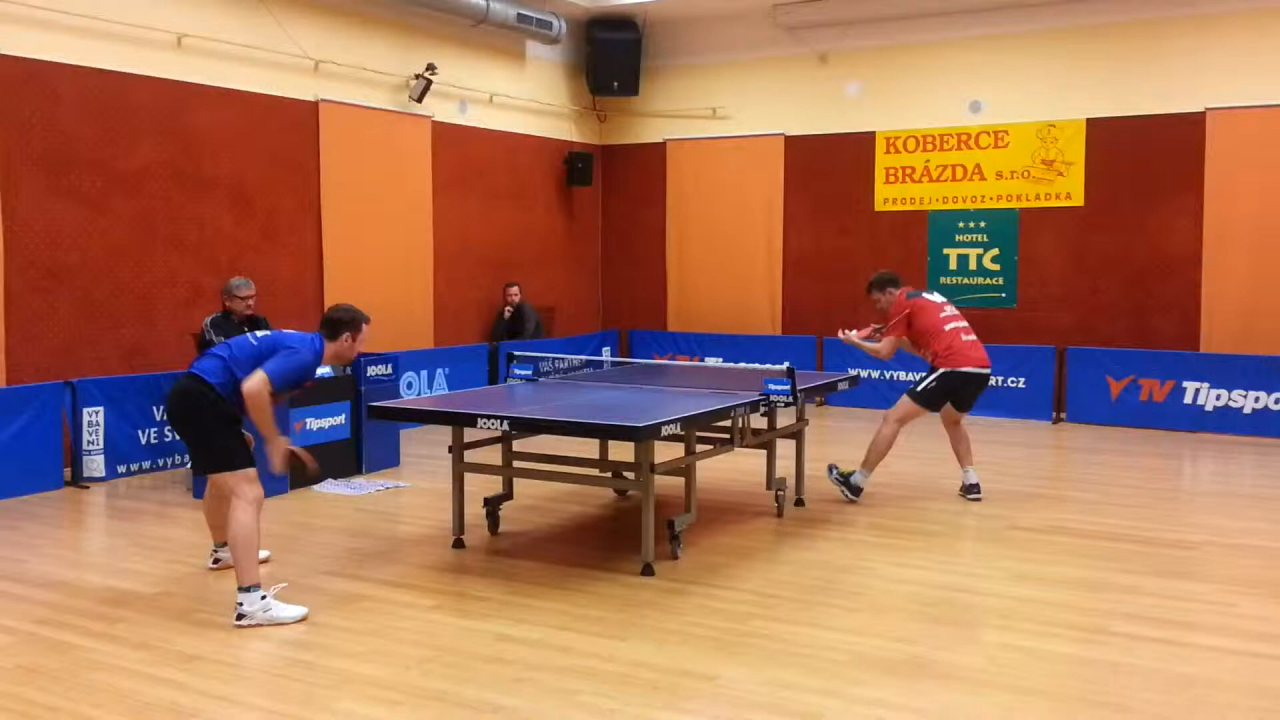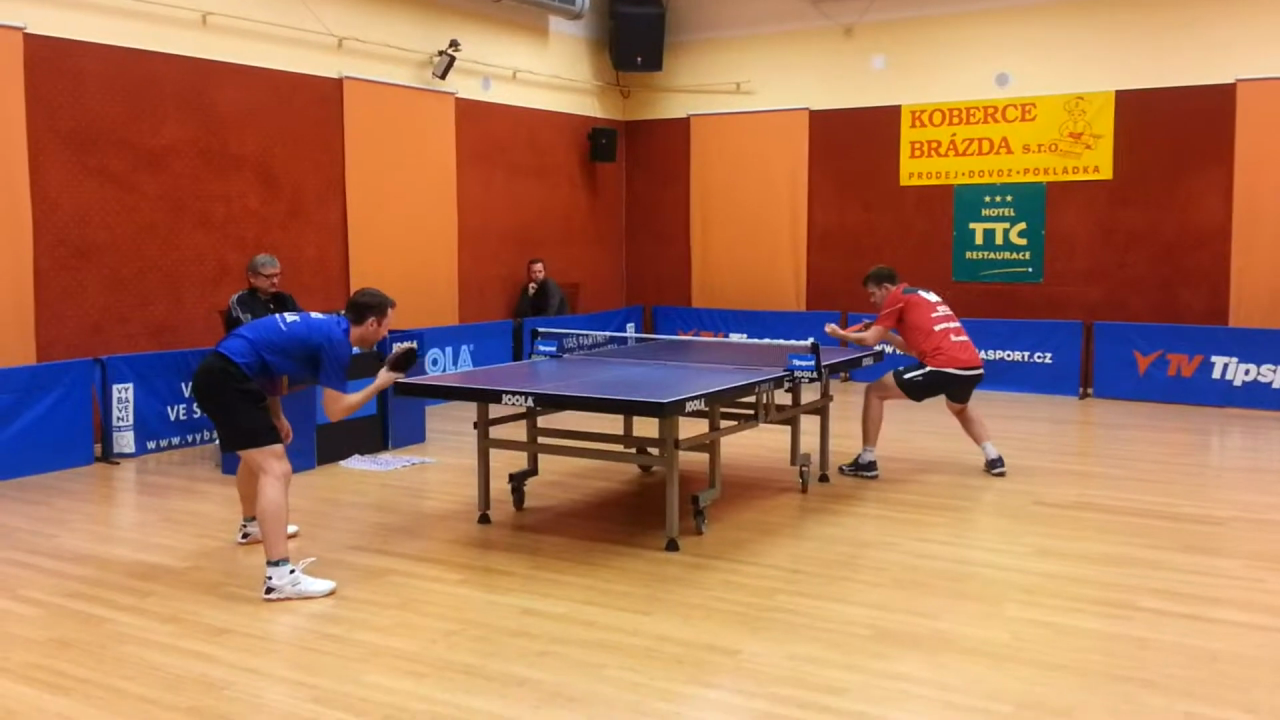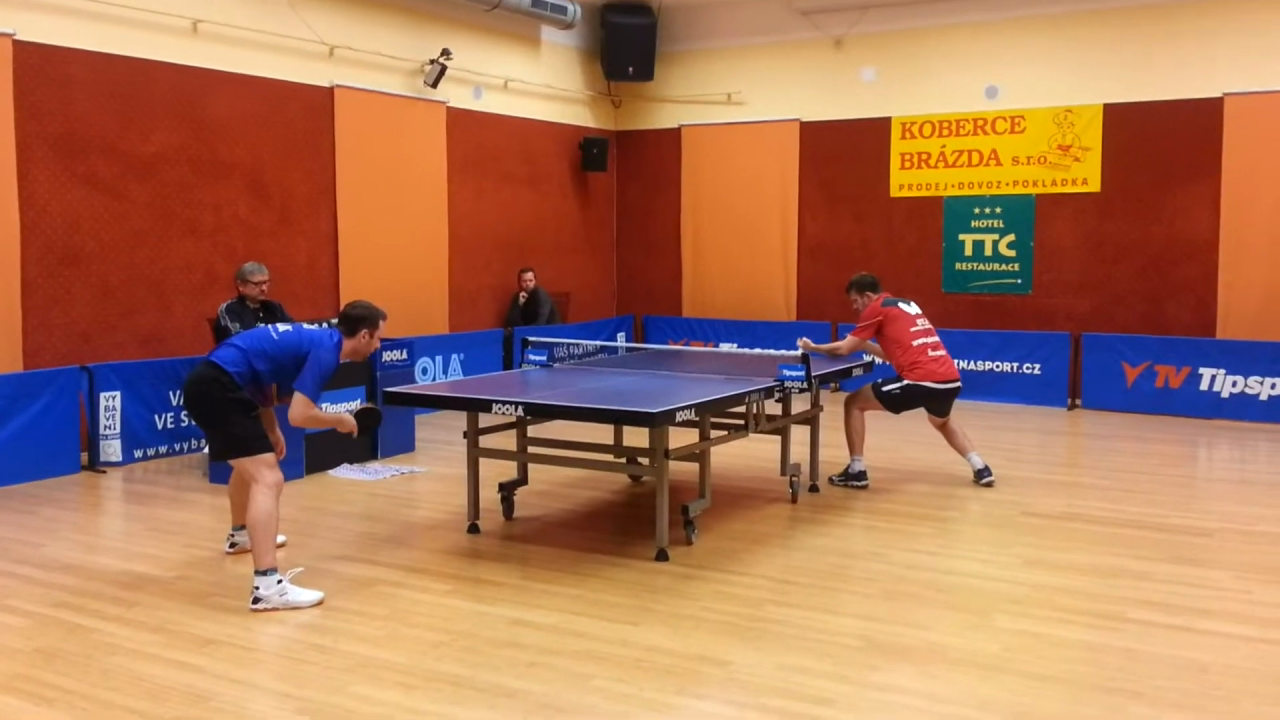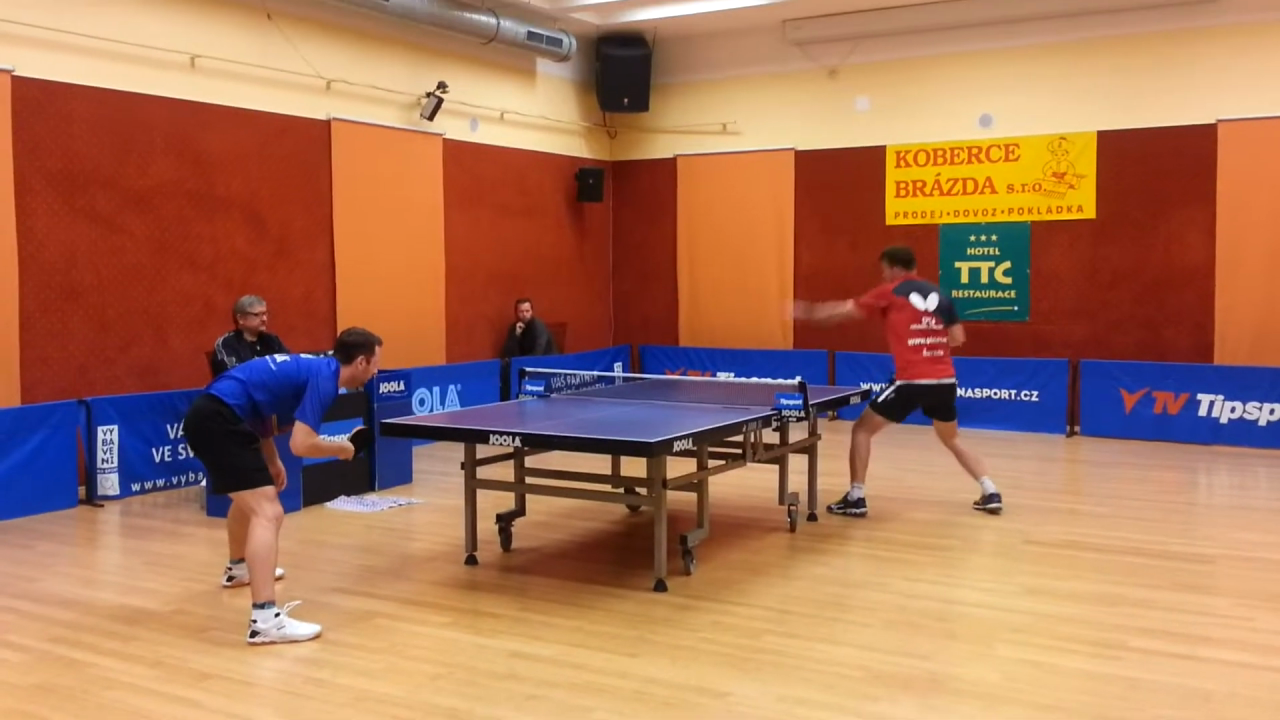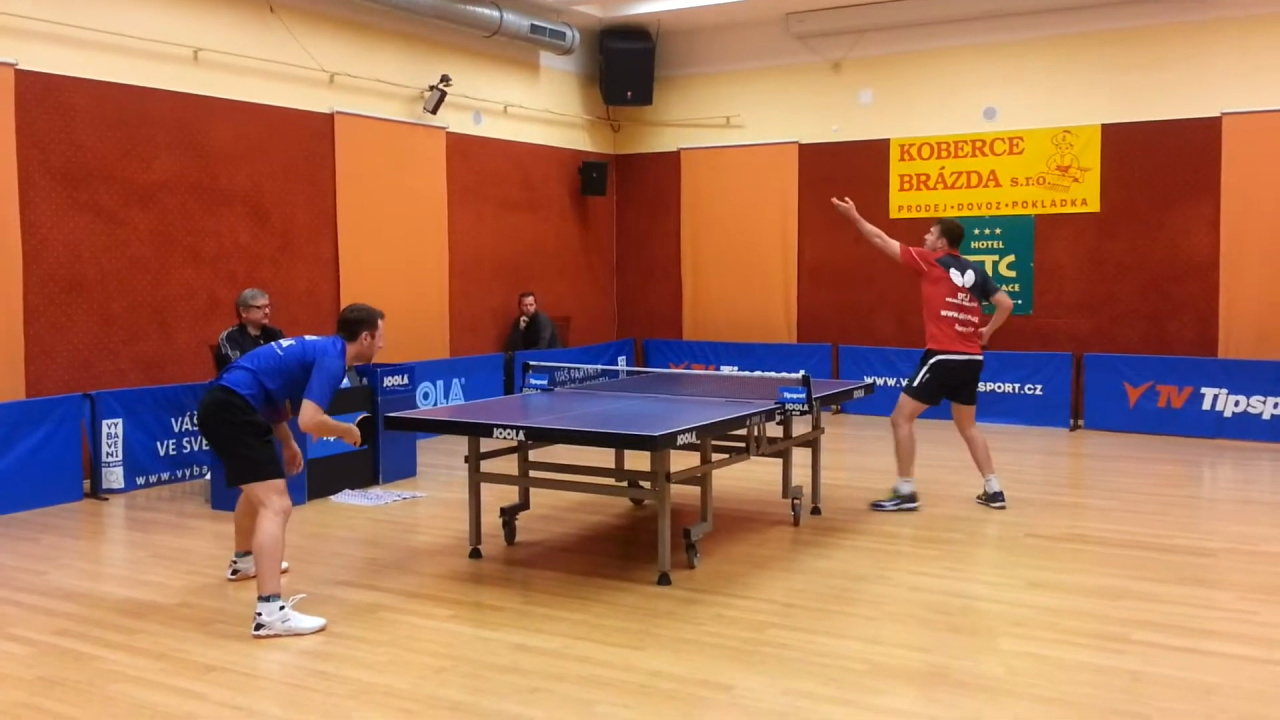
dt=0.5s
person 1, frame 1
left shoulder: (301, 344)
right shoulder: (304, 353)
right elbow: (252, 388)
left wrist: (236, 432)
right wrist: (274, 440)
left hip: (191, 393)
right hip: (203, 399)
left knee: (222, 478)
right knee: (248, 494)
left ankle: (223, 551)
right ankle: (250, 602)
person 1, frame 2
left shoulder: (325, 327)
right shoulder: (336, 339)
right elbow: (336, 410)
left wrist: (276, 417)
right wrist: (379, 385)
left hip: (219, 372)
right hip: (228, 378)
left knee: (255, 454)
right knee: (275, 471)
left ankle: (252, 525)
right ankle: (280, 576)
person 1, frame 3
left shoulder: (317, 337)
right shoulder: (326, 349)
right elbow: (300, 415)
left wrist: (271, 430)
right wrist: (341, 420)
left hip: (208, 381)
right hip: (219, 388)
left knee: (249, 463)
right knee: (267, 480)
left ankle: (241, 534)
right ankle: (267, 586)
person 1, frame 4
left shoulder: (313, 367)
right shoulder: (324, 378)
right elbow: (302, 444)
left wrist: (272, 461)
right wrist: (341, 448)
left hip: (208, 414)
right hip: (220, 420)
left knee: (248, 496)
right knee: (267, 513)
left ankle: (238, 567)
right ankle: (265, 619)
person 1, frame 5
left shoulder: (319, 347)
right shoulder: (332, 359)
right elbow: (309, 420)
left wrist: (287, 443)
right wrist: (346, 431)
left hip: (221, 403)
right hip: (233, 410)
left knee: (258, 488)
right knee: (275, 505)
left ankle: (243, 560)
right ankle: (270, 612)
person 2, frame 1
left shoulder: (902, 302)
right shoulder: (930, 299)
left elbow: (885, 352)
left wrist: (855, 341)
right wrist: (891, 336)
left hip: (954, 368)
right hip: (980, 368)
left knee: (894, 418)
right knee: (952, 421)
left ankle: (856, 482)
right ankle: (971, 482)
person 2, frame 2
left shoulder: (897, 297)
right shoulder: (923, 297)
left elbow: (870, 340)
left wrist: (841, 334)
right wrist: (882, 331)
left hip: (943, 367)
right hip: (974, 368)
left knee: (875, 391)
right knee: (960, 408)
left ankle: (867, 460)
right ankle: (993, 457)
person 2, frame 3
left shoulder: (877, 309)
right shoulder: (907, 306)
left elbow: (845, 348)
left wrist: (814, 348)
right wrist: (866, 345)
left hip: (920, 382)
right hip: (951, 381)
left knee: (854, 403)
right knee: (943, 422)
left ankle: (857, 471)
right ankle: (980, 467)
person 2, frame 4
left shoulder: (890, 292)
right shoulder: (940, 295)
left elbow: (845, 310)
right elbow: (958, 338)
left wrist: (809, 311)
left hip: (912, 381)
right hip: (945, 380)
left knee: (862, 429)
right knee: (951, 439)
left ankle: (856, 497)
right ankle: (990, 493)
person 2, frame 5
left shoulder: (930, 261)
right shoulder: (975, 272)
left elbow: (882, 241)
right elbow: (1005, 304)
left wrist: (853, 216)
right wrist: (987, 330)
left hip: (942, 357)
right hip: (971, 358)
left knee: (900, 418)
right knee: (967, 425)
left ankle: (905, 492)
right ankle: (994, 490)
